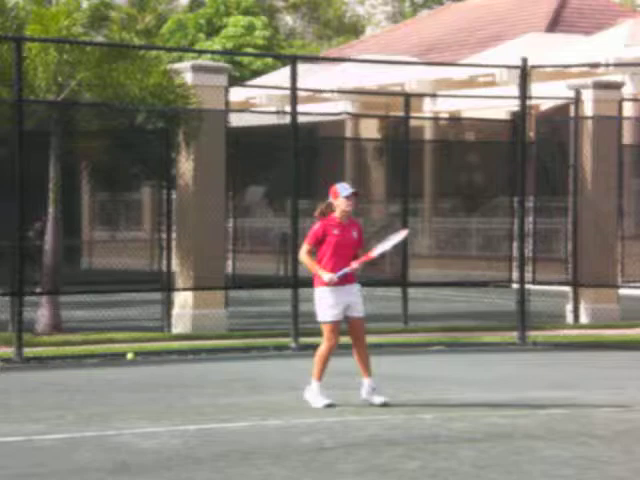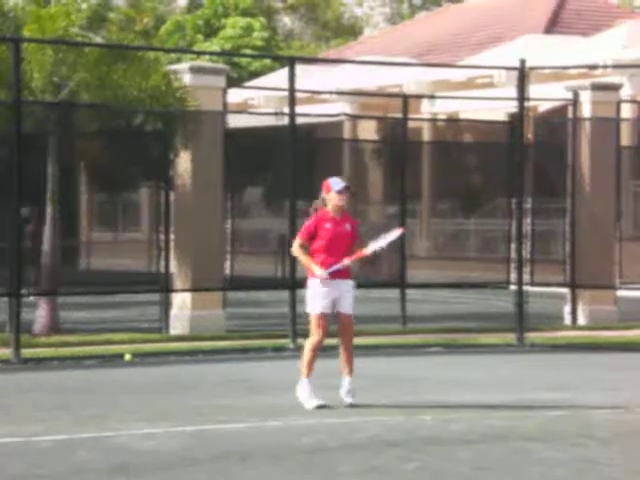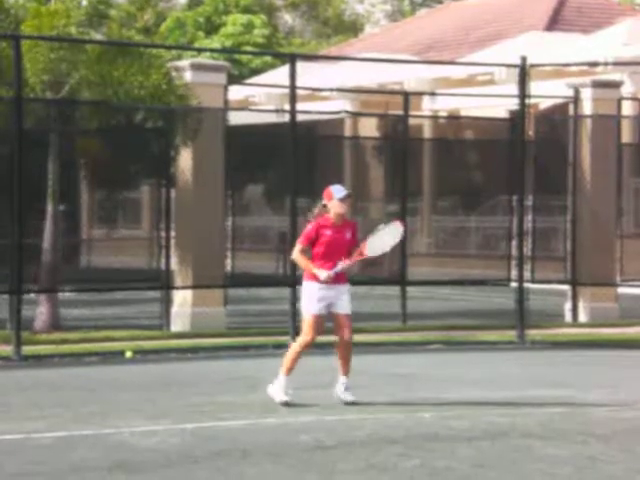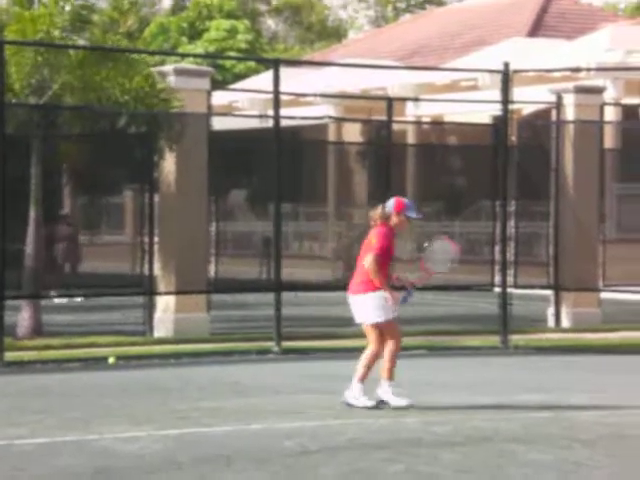
dt=0.7s
person 1, frame 1
left shoulder: (355, 226)
right shoulder: (323, 225)
right elbow: (304, 254)
left wrist: (358, 262)
right wrist: (321, 273)
left hip: (350, 287)
right hip: (327, 289)
left knee: (359, 339)
right knee: (331, 341)
left ankle: (368, 387)
right ankle: (313, 389)
person 1, frame 2
left shoulder: (350, 222)
right shoulder: (316, 220)
right elbow: (296, 248)
right wrist: (315, 267)
left hip: (344, 282)
right hip: (320, 282)
left knee: (347, 335)
right knee: (317, 335)
left ankle: (347, 386)
right ankle: (304, 386)
person 1, frame 3
left shoulder: (351, 227)
right shoulder: (316, 226)
right elbow: (296, 254)
left wrist: (349, 261)
right wrist: (316, 271)
left hip: (339, 286)
right hip: (315, 286)
left knee: (346, 338)
right knee: (308, 337)
left ankle: (343, 384)
right ankle: (280, 383)
person 1, frame 4
left shoulder: (382, 232)
right shoulder: (382, 232)
right elbow: (369, 264)
right wrist: (387, 290)
left hip: (361, 293)
right hip: (368, 293)
left knee: (376, 345)
right knee: (394, 340)
left ankle: (355, 391)
right ankle: (386, 389)
